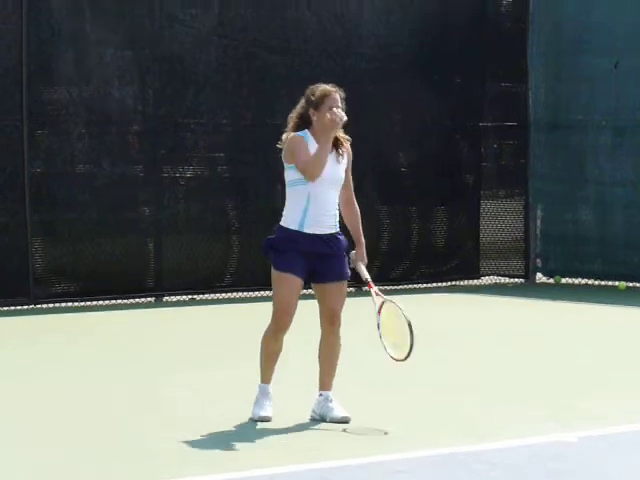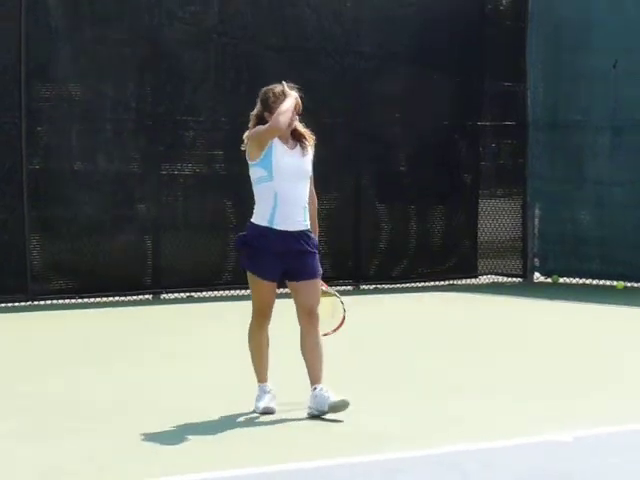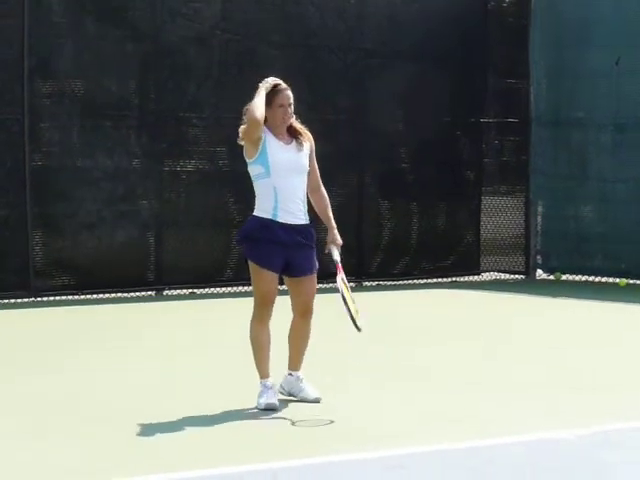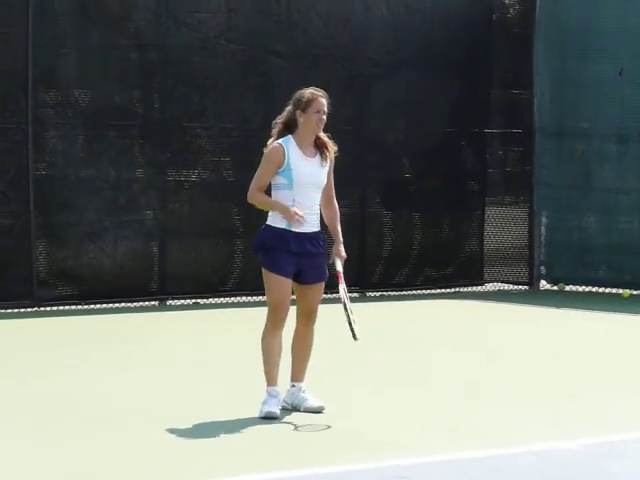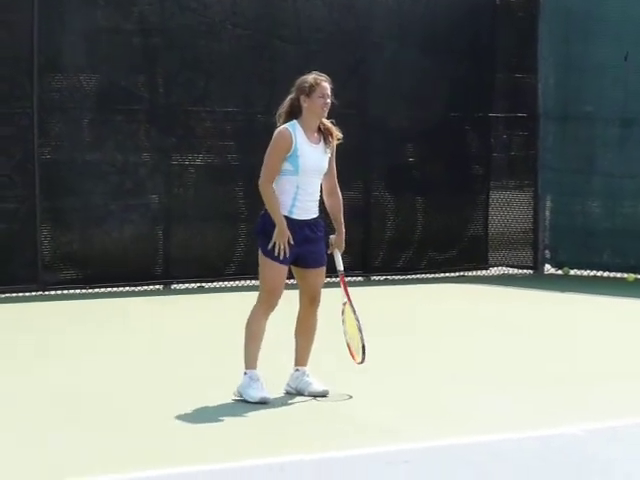
dt=0.5s
person 1, frame 1
left shoulder: (344, 149)
right shoulder: (296, 141)
left elbow: (347, 202)
right elbow: (311, 174)
left wrist: (360, 244)
right wrist: (327, 134)
left hip: (330, 243)
right hip: (293, 242)
left knee: (332, 322)
right knee: (281, 320)
left ankle: (325, 400)
right ankle: (264, 391)
person 1, frame 2
left shoulder: (306, 143)
right shoulder: (257, 139)
right elbow: (279, 126)
left wrist: (315, 236)
right wrist: (290, 96)
left hip: (301, 239)
right hip: (265, 238)
left knee: (310, 316)
right knee: (262, 316)
left ankle: (318, 394)
right ankle: (264, 390)
person 1, frame 3
left shoulder: (304, 139)
right shoulder: (254, 138)
left elbow: (316, 189)
right elbow: (253, 118)
left wrist: (332, 228)
right wrist: (263, 87)
left hip: (301, 232)
right hip: (267, 231)
left knee: (305, 311)
right knee: (263, 309)
left ankle: (293, 378)
right ankle: (266, 386)
person 1, frame 4
left shoulder: (327, 152)
right shoulder: (279, 148)
right elbow: (254, 194)
left wrist: (338, 241)
right wrist: (284, 210)
left hip: (313, 241)
right hip: (280, 239)
left knee: (308, 318)
right knee: (277, 316)
left ankle: (296, 390)
right ankle: (272, 394)
person 1, frame 5
left shoulder: (330, 138)
right shoulder: (286, 134)
left elbow: (331, 189)
right elbow: (265, 183)
left wrist: (340, 230)
right wrist: (280, 225)
left hip: (312, 226)
right hip: (281, 227)
left knee: (311, 301)
right knee: (268, 300)
left ankle: (300, 375)
right ankle: (249, 377)
